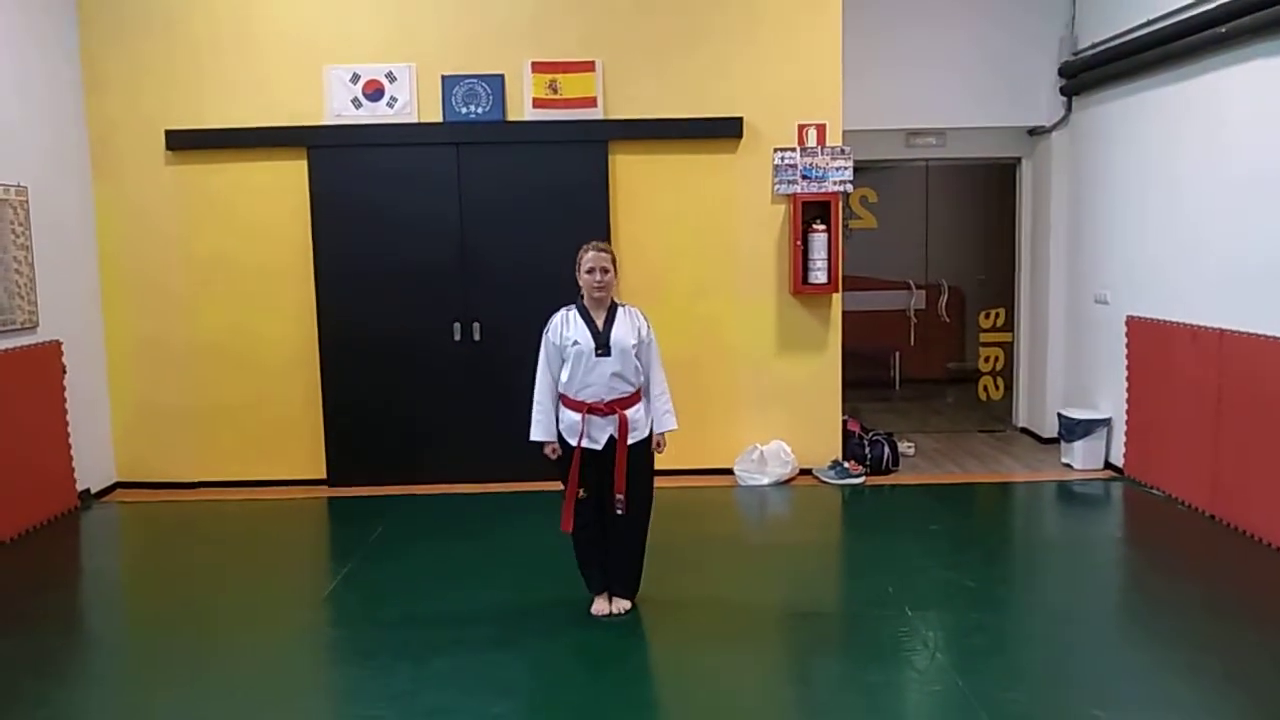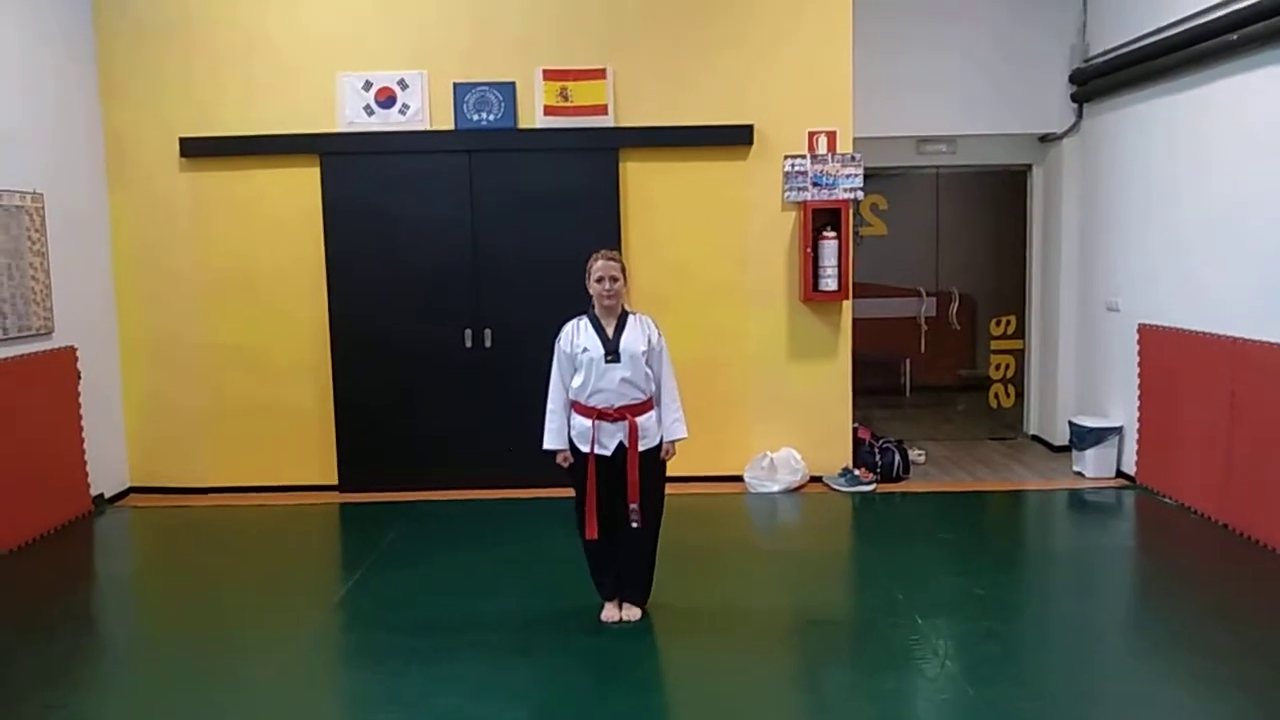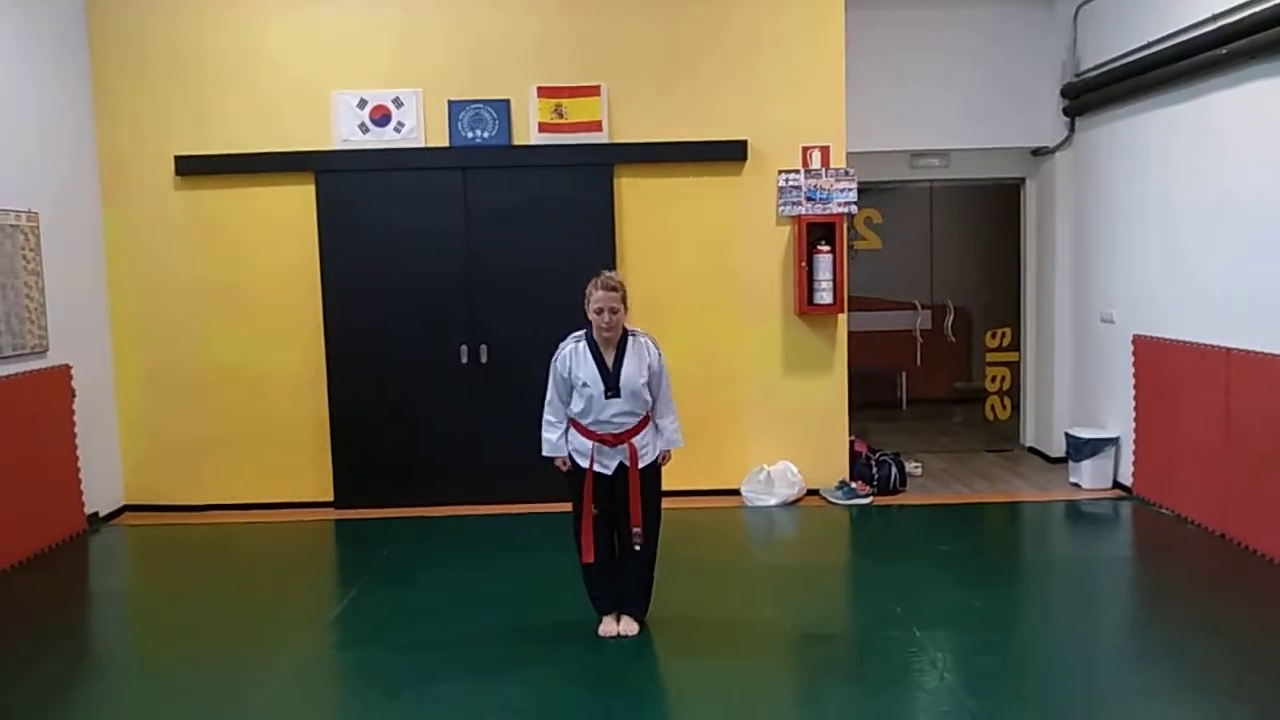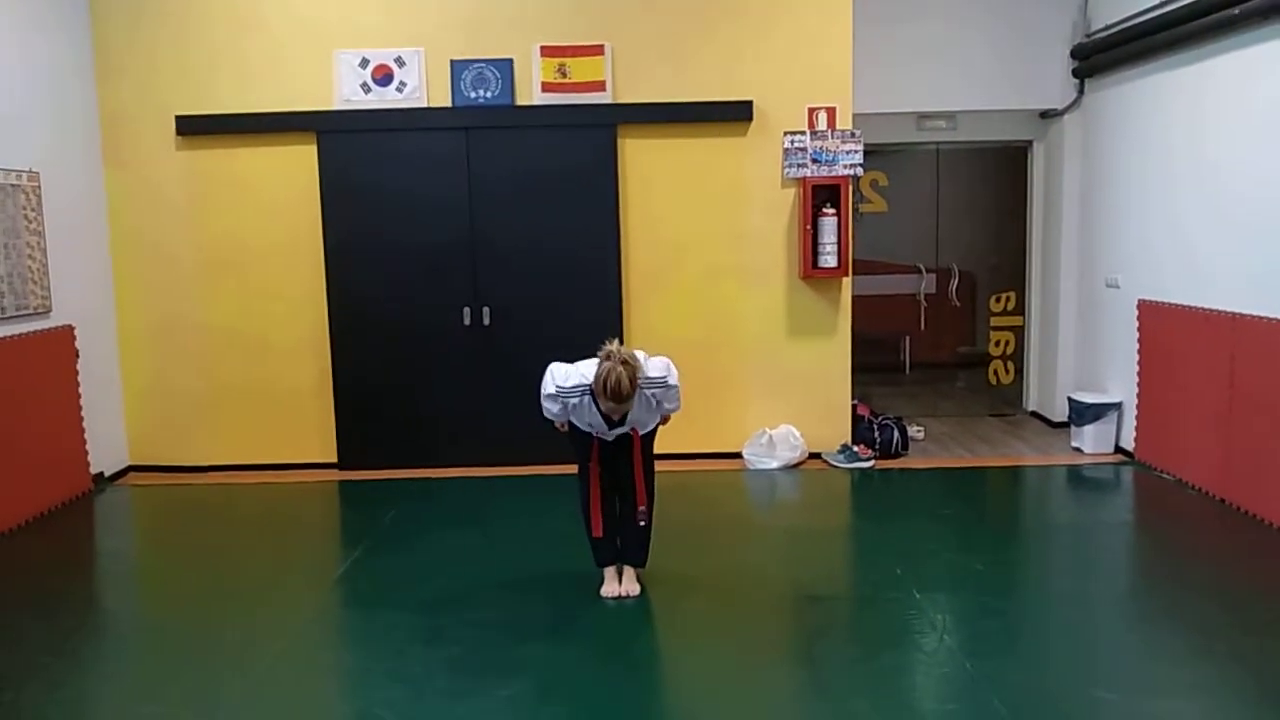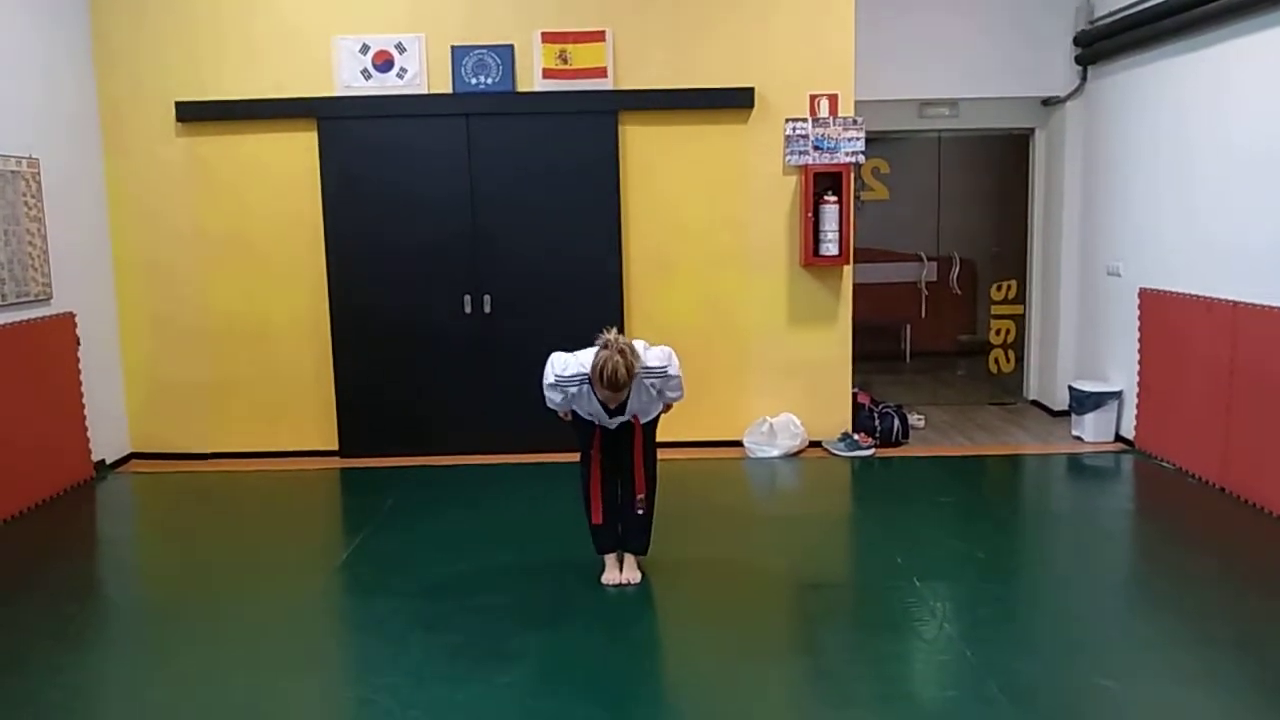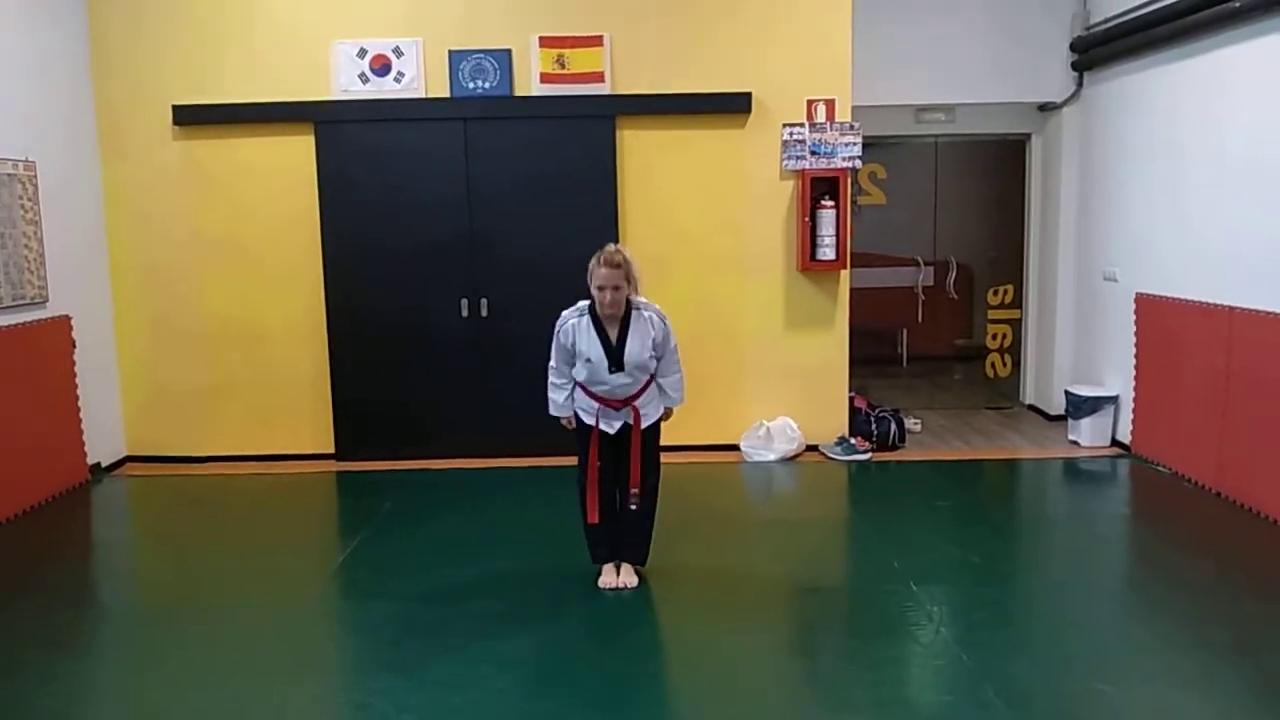
dt=0.5s
person 1, frame 1
left shoulder: (634, 320)
right shoulder: (561, 323)
left elbow: (654, 376)
right elbow: (547, 382)
left wrist: (661, 424)
right wrist: (546, 434)
left hip: (629, 428)
right hip: (579, 430)
left knee: (629, 512)
right knee: (586, 513)
left ankle: (623, 589)
right ankle: (600, 589)
person 1, frame 2
left shoulder: (645, 328)
right shoulder: (572, 333)
left elbow: (665, 384)
right elbow: (559, 391)
left wrist: (670, 434)
right wrist: (559, 443)
left hip: (640, 436)
right hip: (590, 437)
left knee: (640, 519)
right knee: (596, 519)
left ankle: (633, 596)
right ankle: (610, 596)
person 1, frame 3
left shoulder: (646, 349)
right shoulder: (569, 353)
left elbow: (662, 401)
right elbow: (555, 405)
left wrist: (667, 441)
right wrist: (557, 449)
left hip: (637, 453)
right hip: (588, 454)
left knee: (638, 532)
right knee: (593, 534)
left ankle: (631, 610)
right ankle: (607, 610)
person 1, frame 4
left shoulder: (653, 380)
right shoulder: (572, 385)
left elbow: (669, 369)
right elbow: (550, 376)
left wrist: (667, 409)
right wrist: (557, 416)
right hip: (587, 428)
left knee: (636, 487)
right knee: (596, 489)
left ankle: (630, 567)
right ankle: (609, 568)
person 1, frame 5
left shoulder: (653, 369)
right shoulder: (570, 375)
left elbow: (670, 359)
right elbow: (552, 365)
left wrist: (669, 399)
right wrist: (561, 407)
left hip: (640, 415)
left knee: (638, 477)
right knee: (598, 478)
left ankle: (631, 555)
right ankle: (610, 556)
person 1, frame 6
left shoulder: (651, 319)
right shoulder: (571, 323)
left elbow: (668, 363)
right elbow: (559, 370)
left wrist: (669, 401)
right wrist: (563, 408)
left hip: (641, 413)
right hip: (592, 414)
left knee: (639, 488)
right knee: (597, 489)
left ankle: (629, 562)
right ankle: (607, 562)
